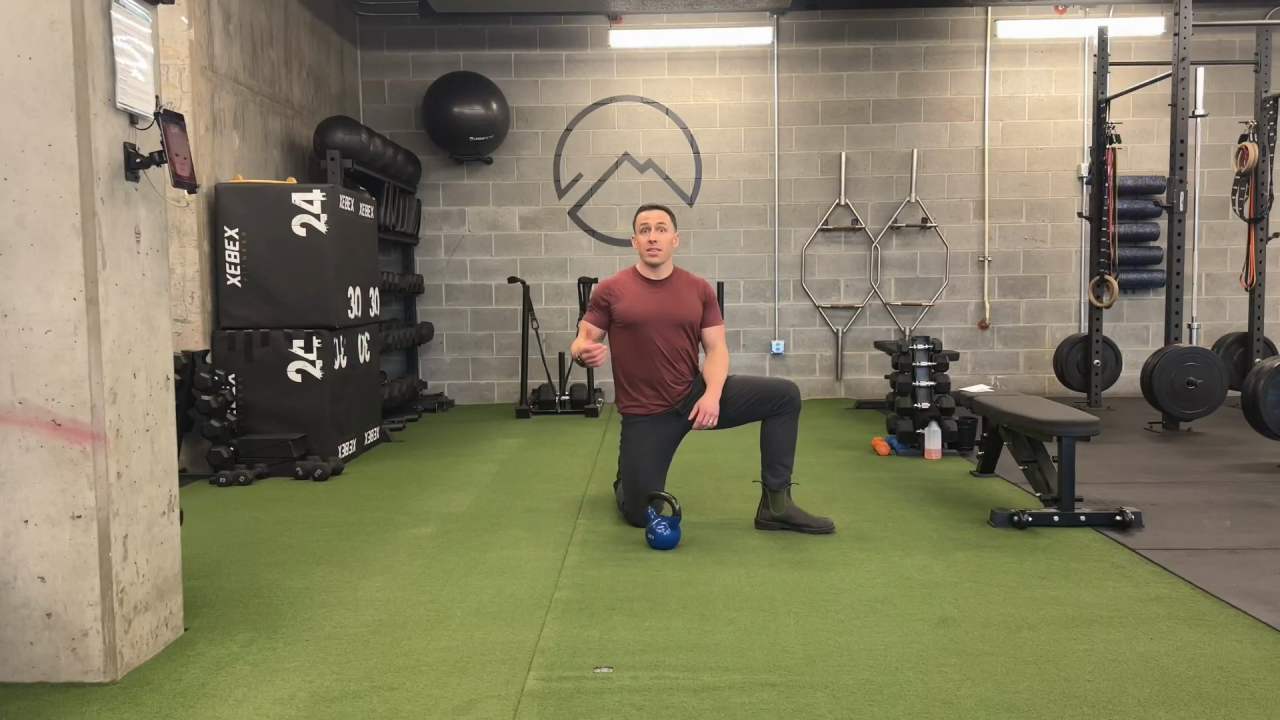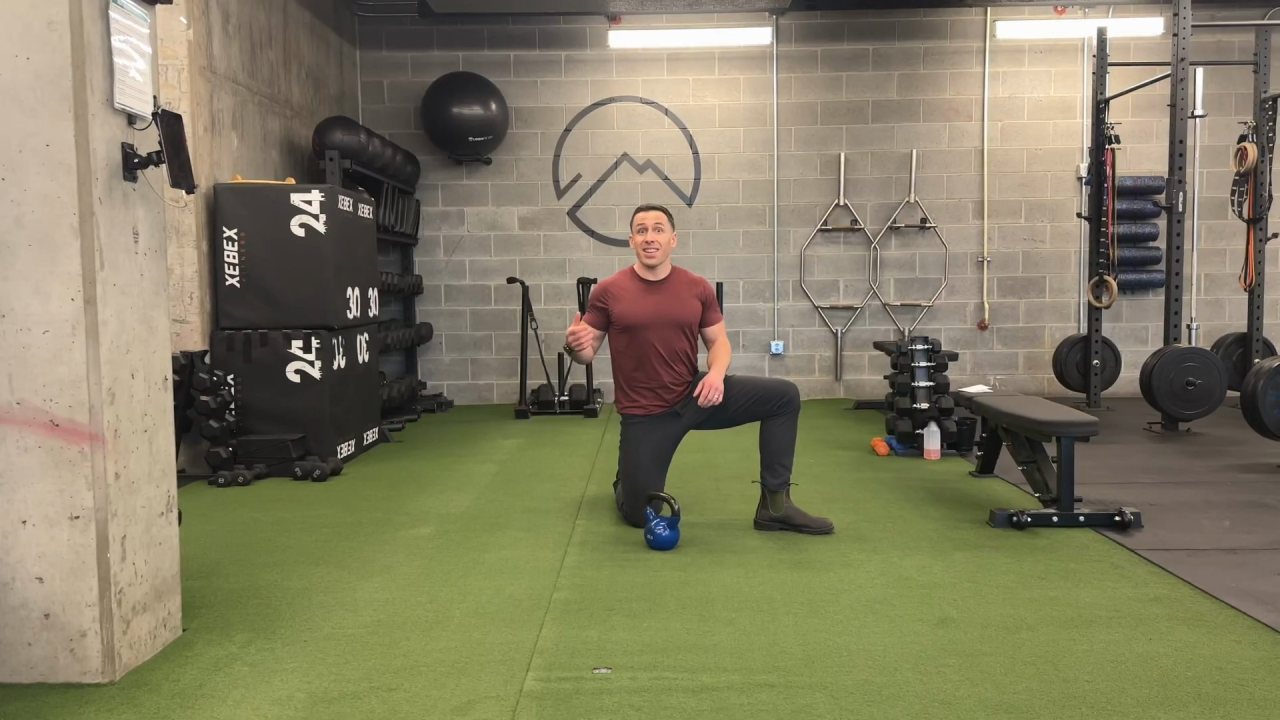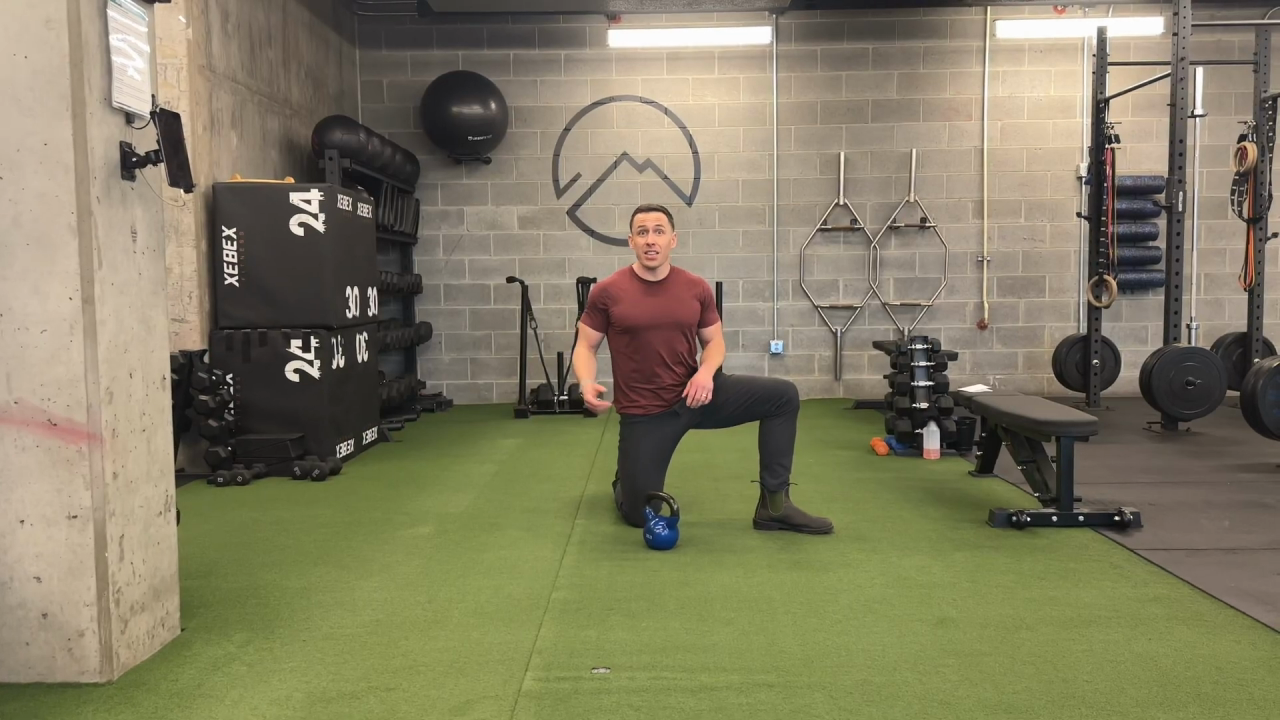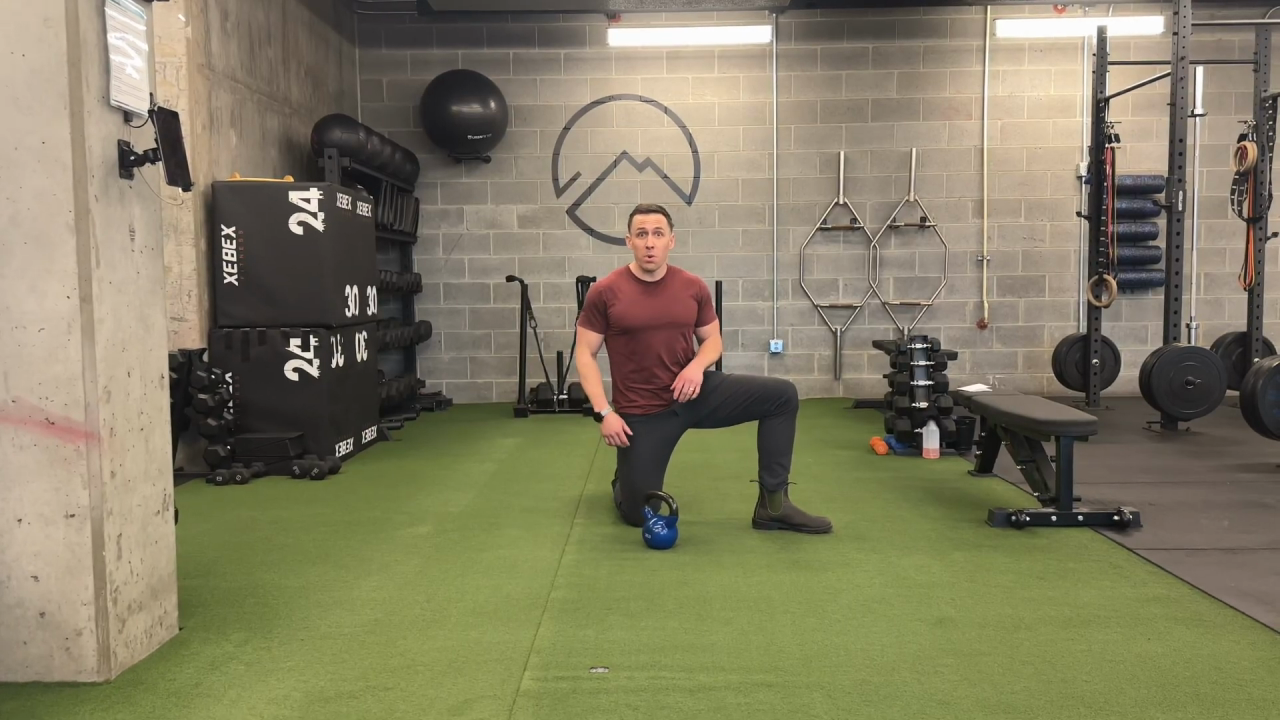
dt=0.3s
person 1, frame 1
left shoulder: (699, 289)
right shoulder: (611, 290)
left elbow: (716, 348)
right elbow: (584, 346)
left wrist: (713, 394)
right wrist: (582, 353)
left hip: (694, 396)
right hip: (645, 413)
left knee: (785, 395)
right knee: (641, 514)
left ankle: (776, 505)
right ankle: (628, 479)
person 1, frame 2
left shoulder: (698, 288)
right shoulder: (609, 292)
left elbow: (719, 341)
right elbow: (587, 348)
left wrist: (717, 372)
right wrist: (576, 347)
left hip: (695, 395)
right hip: (645, 413)
left knee: (784, 396)
right knee: (640, 515)
left ankle: (774, 505)
right ankle: (626, 479)
person 1, frame 3
left shoulder: (696, 288)
right shoulder: (608, 292)
left elbow: (715, 341)
right elbow: (585, 347)
left wrist: (706, 372)
right wrist: (586, 384)
left hip: (693, 394)
right hip: (644, 412)
left knee: (783, 395)
right knee: (640, 514)
left ankle: (773, 505)
right ankle: (625, 479)
person 1, frame 4
left shoulder: (693, 287)
right shoulder: (605, 292)
left elbow: (712, 339)
right elbow: (586, 354)
left wrist: (697, 365)
right wrist: (604, 412)
left hip: (692, 393)
right hip: (642, 411)
left knee: (782, 395)
right knee: (639, 513)
left ankle: (772, 503)
right ankle: (624, 477)
